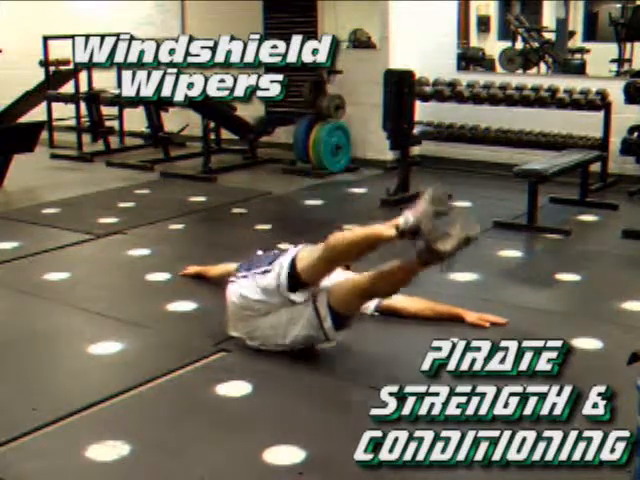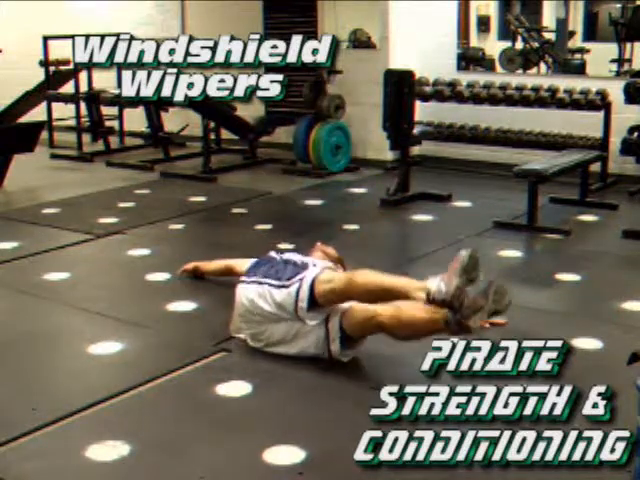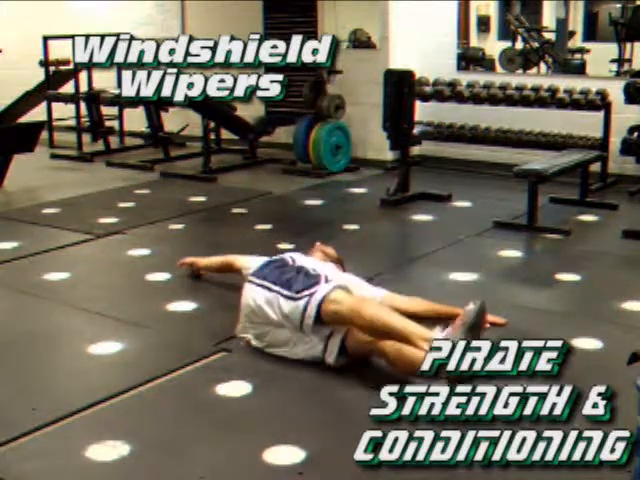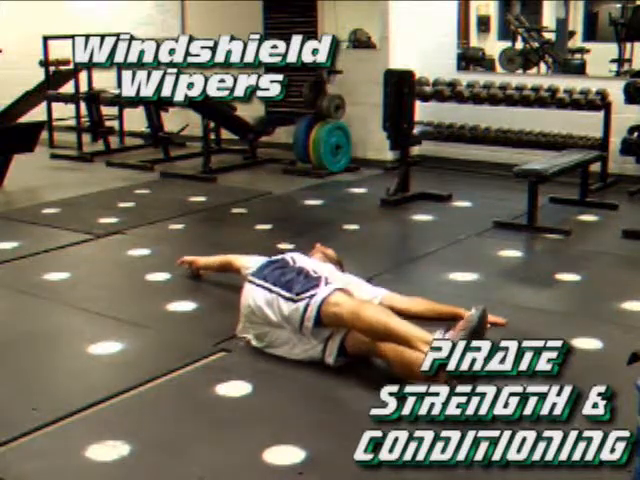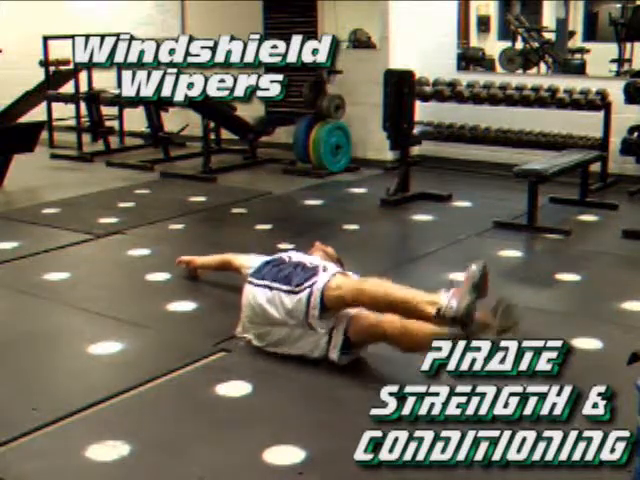
dt=0.3s
person 1, frame 1
left shoulder: (345, 286)
right shoulder: (295, 264)
left elbow: (405, 303)
right elbow: (233, 269)
left wrist: (462, 313)
right wrist: (204, 270)
left hip: (275, 329)
left knee: (369, 283)
right knee: (332, 248)
left ankle: (426, 252)
right ankle: (402, 226)
person 1, frame 2
left shoulder: (347, 278)
right shoulder: (278, 263)
right elbow: (234, 265)
left hip: (302, 331)
left knee: (383, 317)
right knee: (346, 283)
left ankle: (455, 314)
right ankle: (432, 290)
person 1, frame 3
left shoulder: (351, 283)
right shoulder: (284, 265)
left elbow: (404, 303)
right elbow: (233, 260)
left wrist: (456, 311)
left knee: (383, 340)
right knee: (349, 306)
right ankle: (437, 340)
person 1, frame 4
left shoulder: (349, 282)
right shoulder: (283, 265)
left elbow: (405, 303)
right elbow: (233, 260)
left wrist: (459, 312)
left hip: (307, 337)
left knee: (380, 341)
right knee: (346, 308)
right ankle: (437, 344)
person 1, frame 5
left shoulder: (350, 281)
right shoulder: (279, 264)
left elbow: (407, 301)
left hip: (305, 334)
left knee: (384, 324)
right knee: (352, 289)
right ankle: (443, 307)
